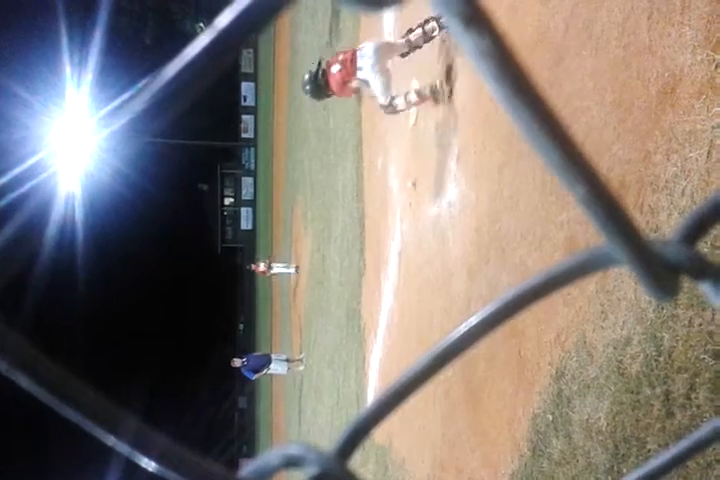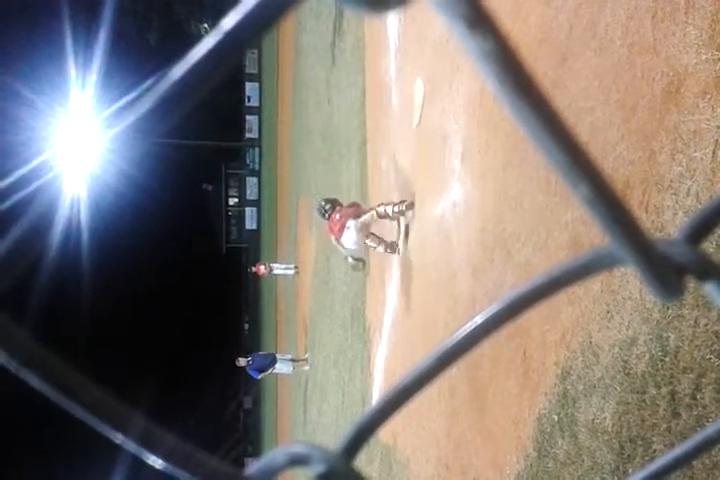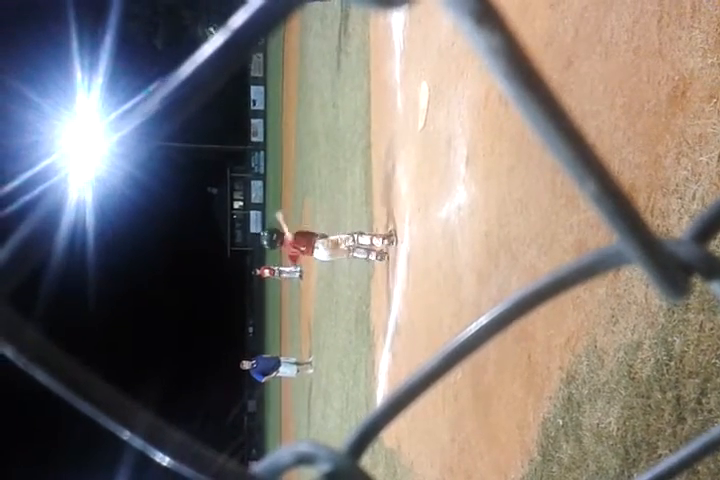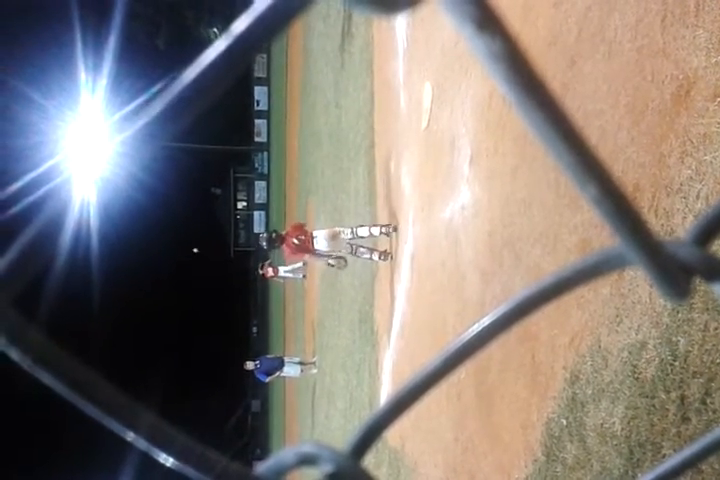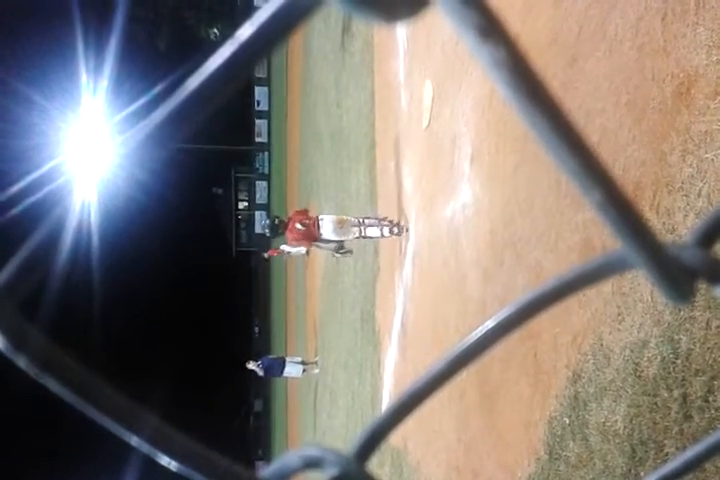
dt=1s
person 1, frame 1
left shoulder: (338, 87)
right shoulder: (333, 64)
left elbow: (357, 83)
left hip: (371, 67)
left knee: (390, 106)
right knee: (407, 43)
left ankle: (435, 91)
right ankle: (435, 25)
person 1, frame 2
left shoulder: (330, 225)
right shoulder: (351, 207)
left elbow: (335, 240)
right elbow: (366, 211)
left wrist: (348, 255)
left hip: (351, 242)
left knee: (364, 236)
right knee: (377, 211)
left ankle: (389, 248)
right ankle: (399, 208)
person 1, frame 3
left shoulder: (287, 249)
right shoulder: (289, 241)
right elbow: (291, 236)
right wrist: (282, 220)
left hip: (320, 254)
right hip: (322, 246)
left knee: (352, 250)
right knee: (355, 238)
left ankle: (377, 254)
right ankle: (384, 240)
person 1, frame 4
left shoulder: (288, 252)
left elbow: (307, 255)
left wrist: (327, 257)
left hip: (320, 246)
right hip: (319, 235)
left knee: (352, 249)
right knee: (354, 232)
left ankle: (379, 255)
right ankle: (382, 229)
person 1, frame 5
left shoulder: (291, 239)
left elbow: (310, 244)
left hip: (326, 233)
right hip: (323, 219)
left knee: (360, 232)
right knee: (361, 222)
left ankle: (392, 230)
right ankle: (388, 224)
